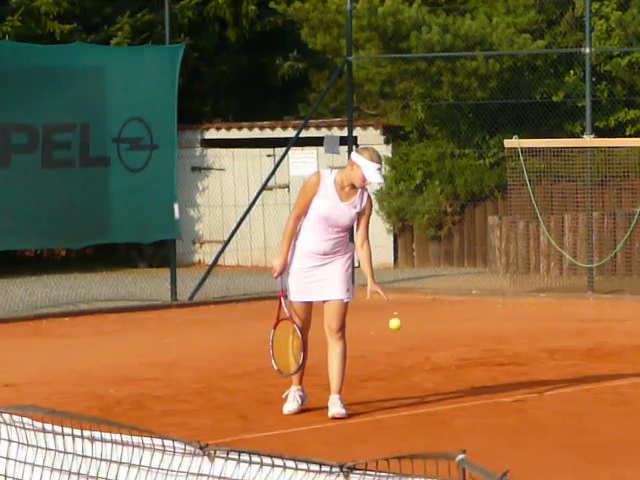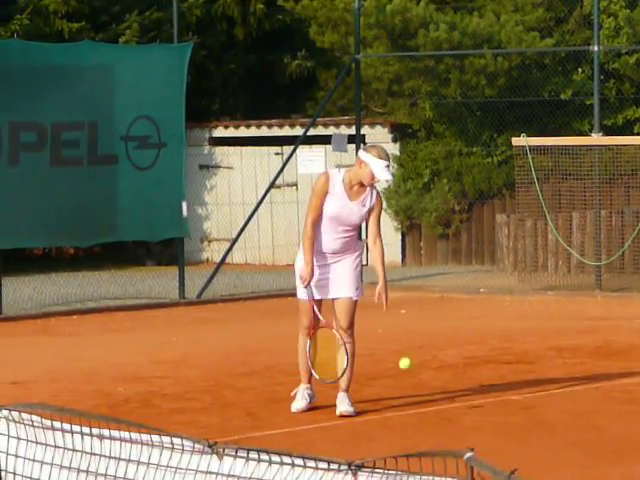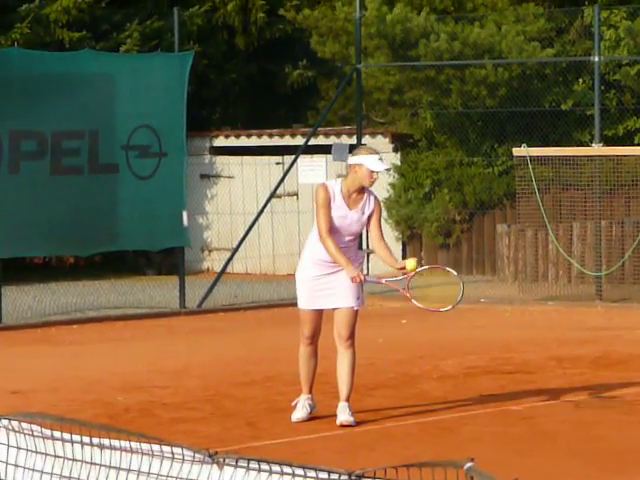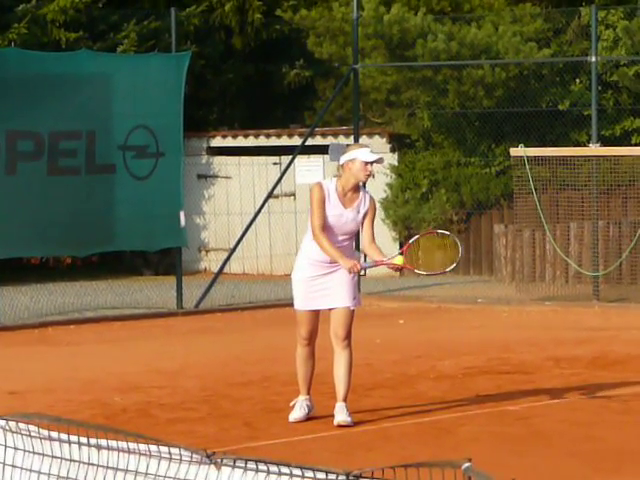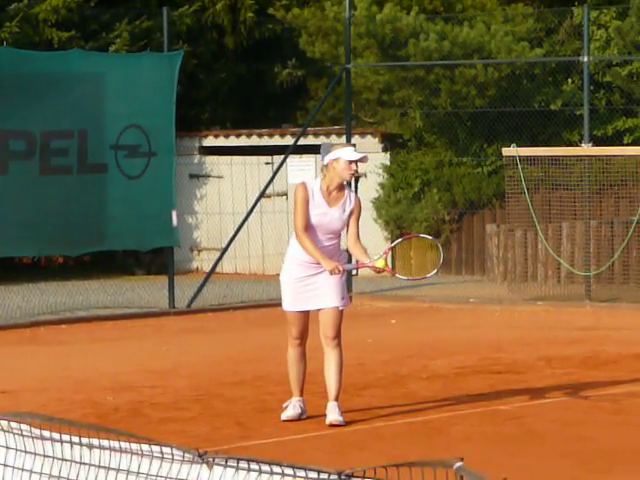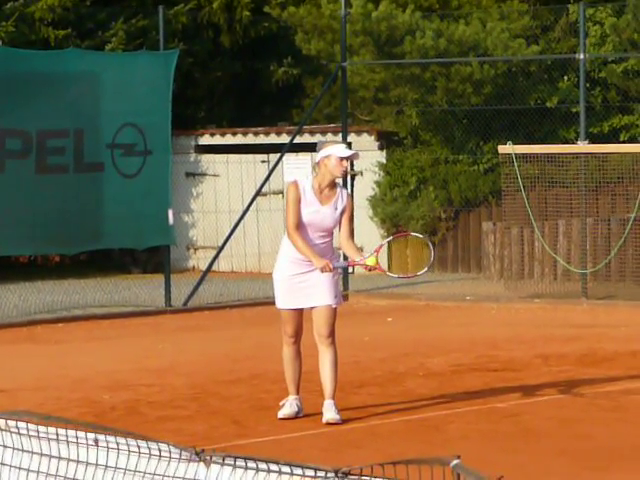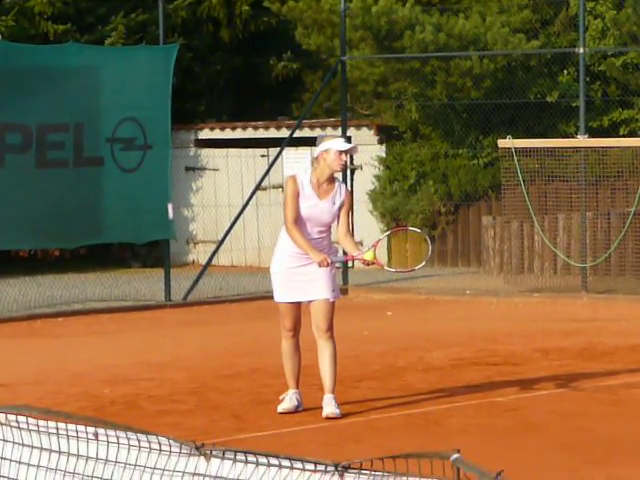
dt=0.4s
person 1, frame 1
left shoulder: (365, 200)
right shoulder: (318, 180)
left elbow: (361, 242)
right elbow: (295, 218)
left wrist: (371, 281)
right wrist: (283, 256)
left hip: (336, 263)
right hip: (303, 260)
left knee: (335, 331)
right knee: (299, 329)
left ankle: (335, 397)
right ankle: (296, 390)
person 1, frame 2
left shoulder: (374, 198)
right shoulder: (327, 180)
left elbow: (374, 239)
right elbow: (310, 223)
left wrist: (382, 280)
right wrist: (308, 263)
left hip: (346, 261)
right hip: (312, 260)
left knee: (345, 329)
right knee: (307, 327)
left ankle: (343, 395)
right ankle: (305, 388)
person 1, frame 3
left shoulder: (373, 203)
right shoulder: (326, 190)
left elbow: (377, 242)
right elbow: (325, 235)
left wrist: (398, 265)
right wrist: (348, 266)
left hip: (348, 271)
right hip: (314, 268)
left knee: (345, 339)
right knee: (308, 338)
left ankle: (344, 405)
right ankle: (306, 399)
person 1, frame 4
left shoulder: (368, 202)
right shoulder: (321, 189)
left elbow: (367, 242)
right elbow: (318, 232)
left wrist: (387, 260)
right wrist: (342, 259)
left hip: (343, 272)
right hip: (310, 268)
left knee: (342, 339)
right knee: (305, 339)
left ankle: (341, 405)
right ankle: (304, 400)
person 1, frame 5
left shoulder: (353, 201)
right shoulder: (305, 190)
left elbow: (353, 241)
right elbow: (301, 232)
left wrist: (370, 261)
right wrist: (323, 260)
left hip: (331, 273)
right hip: (298, 270)
left knee: (331, 339)
right knee: (296, 340)
left ankle: (333, 405)
right ankle: (296, 401)
person 1, frame 6
left shoulder: (345, 198)
right shoulder: (297, 188)
left elbow: (345, 238)
right elbow: (292, 230)
left wrist: (362, 259)
right wrist: (314, 258)
left hip: (325, 271)
right hip: (291, 269)
left knee: (326, 338)
right knee: (291, 338)
left ankle: (329, 404)
right ankle: (293, 399)
person 1, frame 7
left shoulder: (343, 193)
right shoulder: (295, 183)
left elbow: (343, 233)
right elbow: (291, 224)
left wrist: (360, 254)
right wrist: (312, 252)
left hip: (321, 266)
right hip: (288, 263)
left knee: (324, 332)
right knee: (289, 332)
left ankle: (329, 398)
right ankle: (293, 394)
